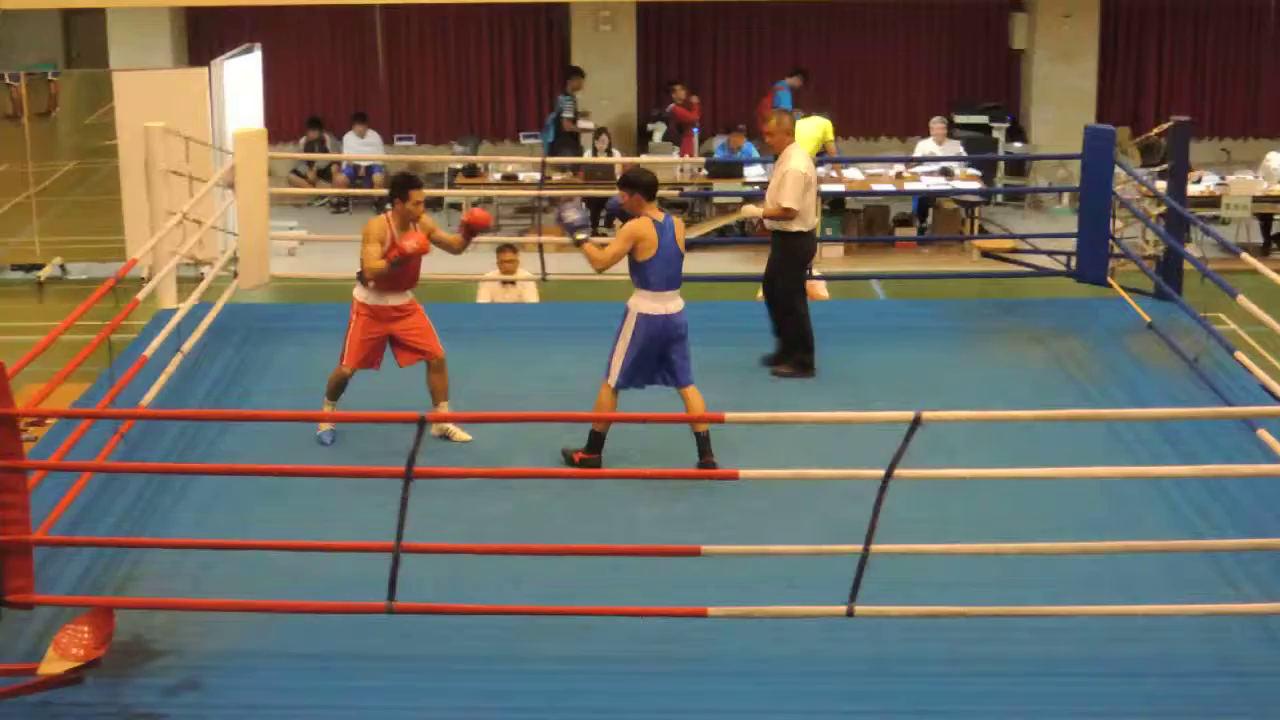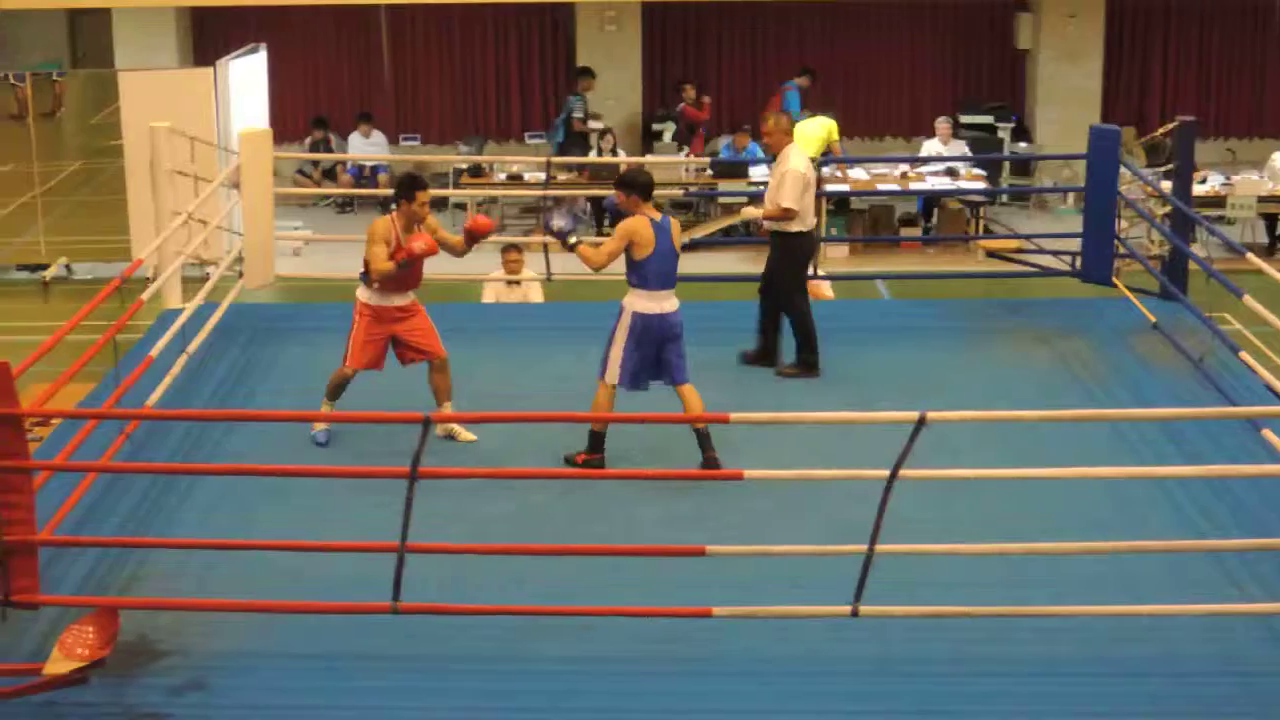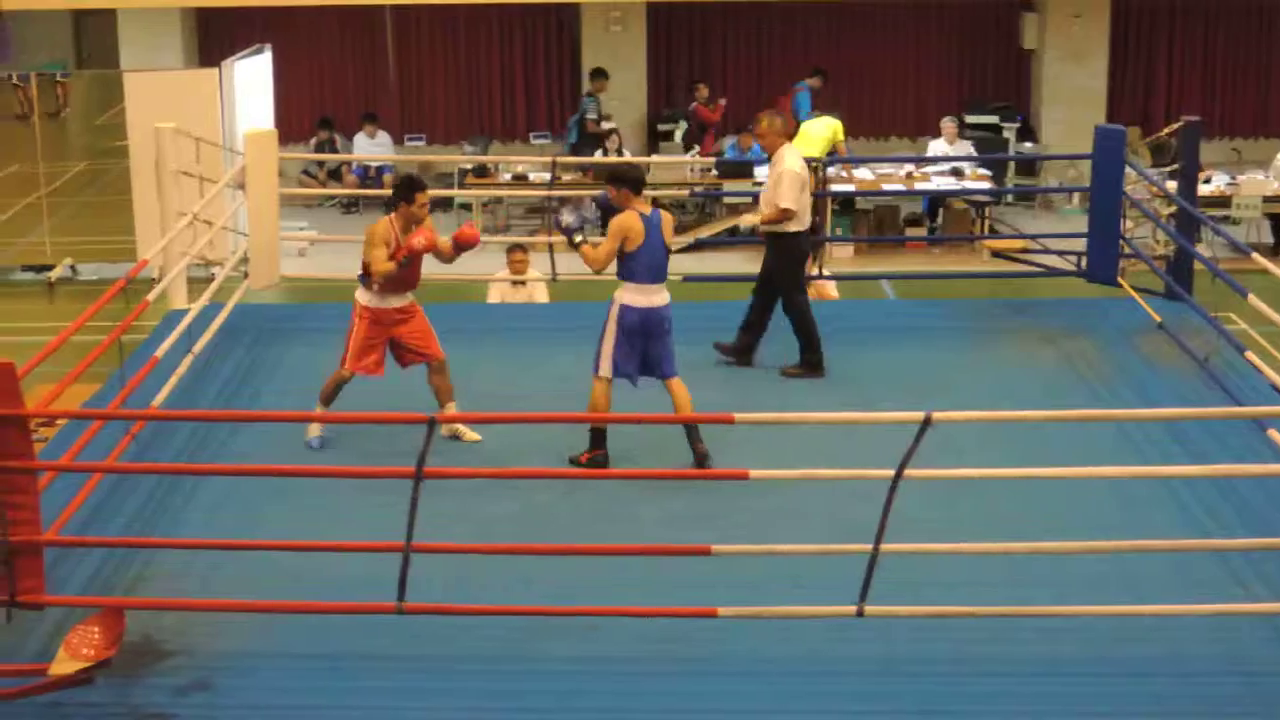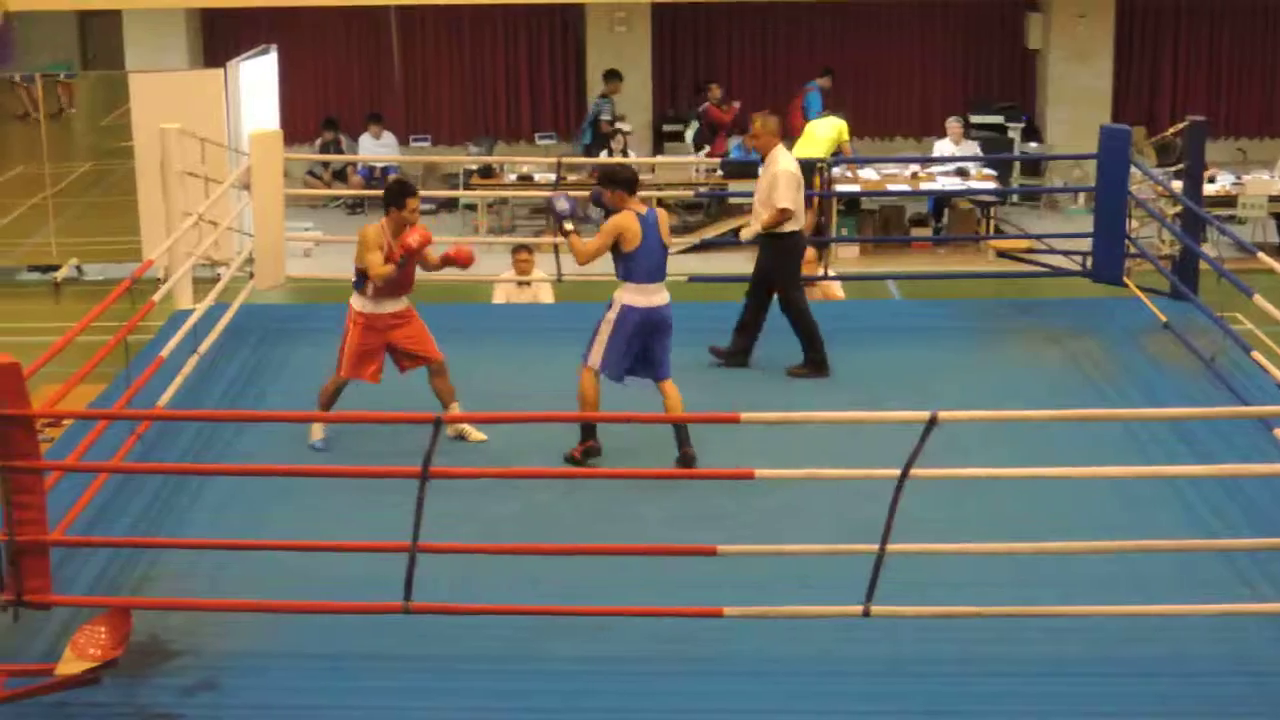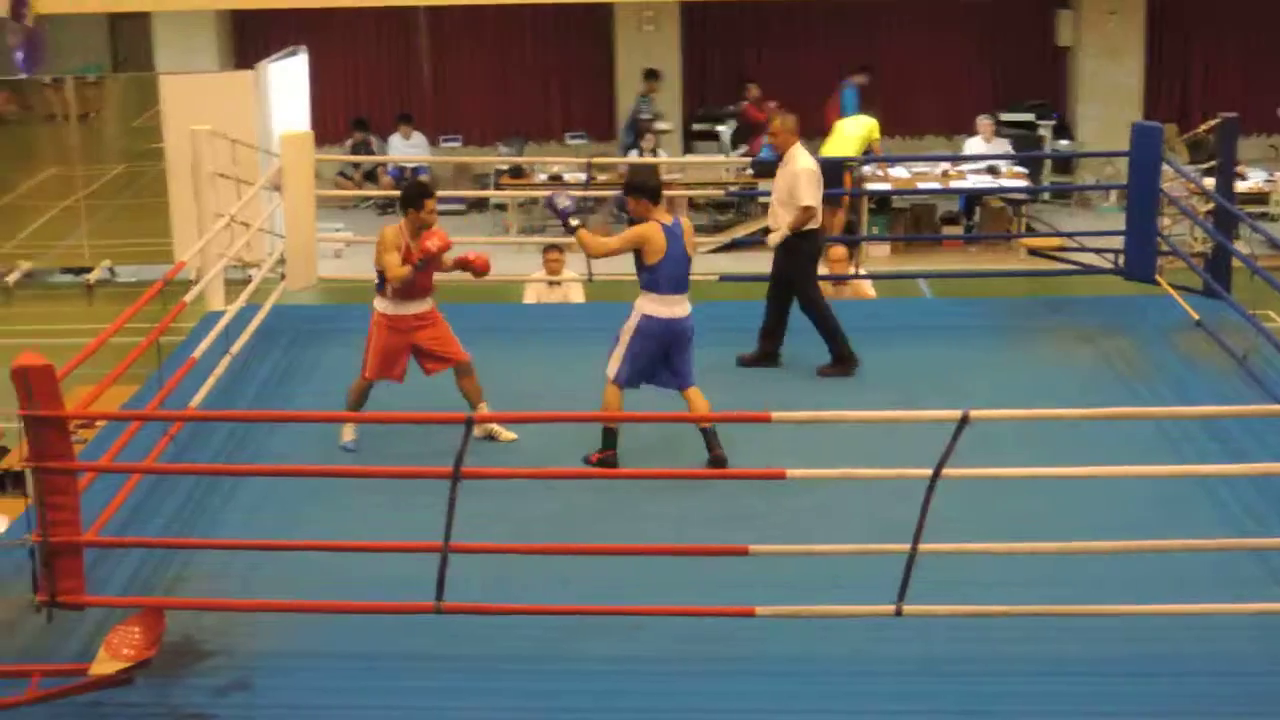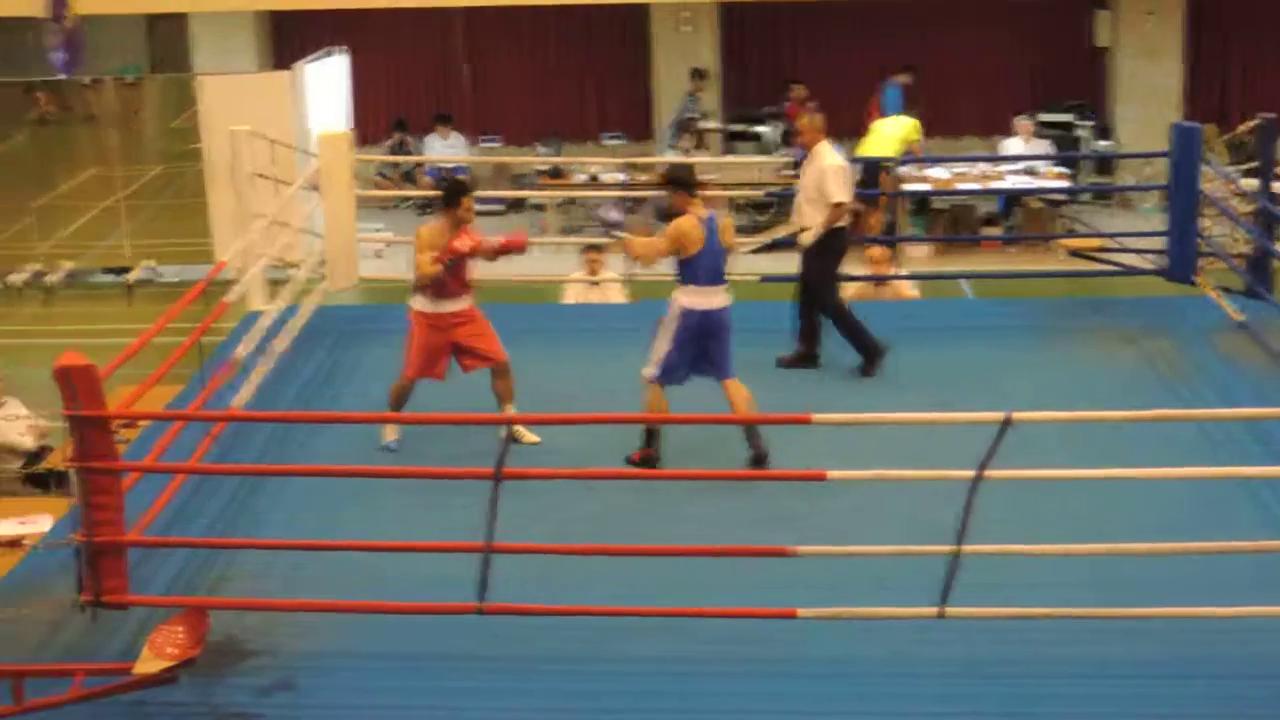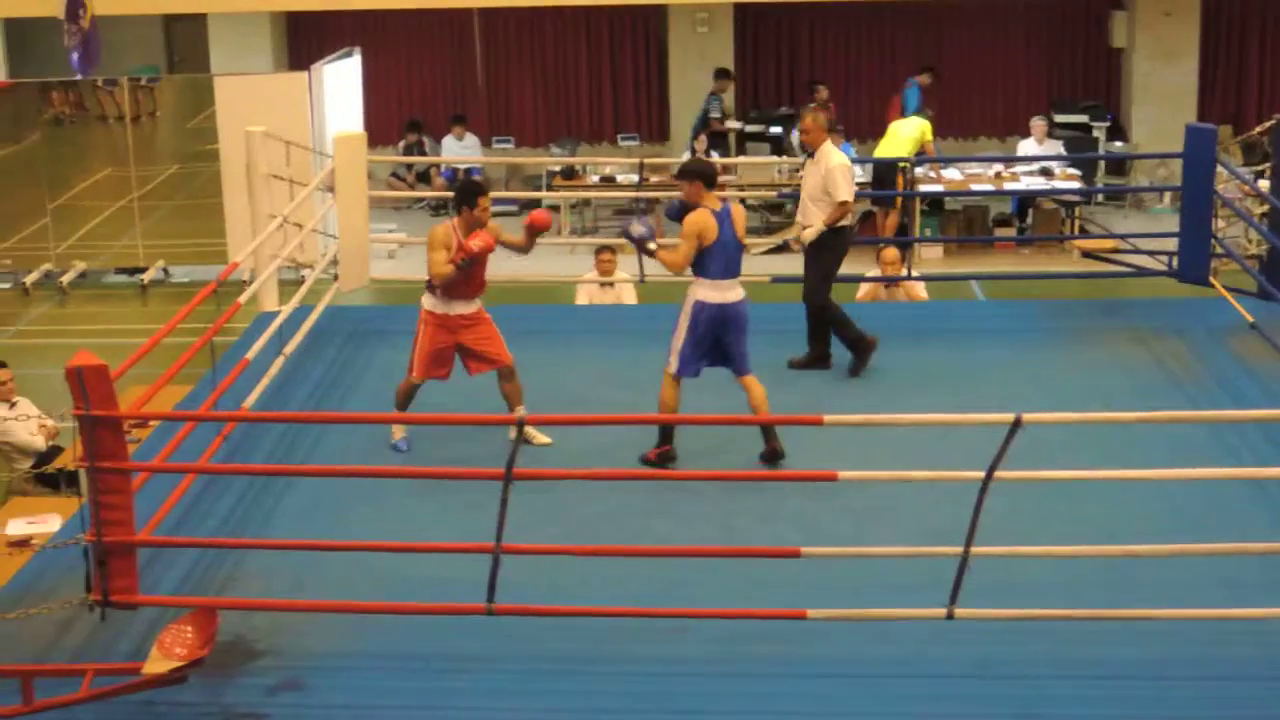
dt=0.1s
person 1, frame 1
left shoulder: (635, 228)
right shoulder: (678, 225)
left elbow: (601, 263)
left wrist: (579, 235)
left hip: (643, 313)
right hip: (674, 312)
left knee: (610, 384)
right knee: (686, 385)
left ankle: (591, 452)
right ankle: (706, 456)
person 1, frame 2
left shoulder: (631, 226)
right shoulder: (674, 225)
left elbow: (597, 262)
left wrist: (569, 239)
left hip: (639, 312)
right hip: (669, 312)
left knee: (607, 382)
right knee: (682, 383)
left ankle: (593, 453)
right ankle: (709, 454)
person 1, frame 3
left shoulder: (623, 222)
right shoulder: (666, 219)
left elbow: (597, 264)
left wrist: (575, 237)
left hip: (629, 307)
right hip: (660, 305)
left knee: (601, 377)
right knee: (671, 378)
left ankle: (596, 451)
right ankle: (697, 446)
person 1, frame 4
left shoulder: (618, 222)
right shoulder: (661, 216)
left elbow: (583, 256)
left wrist: (566, 224)
left hip: (629, 306)
right hip: (660, 305)
left knee: (590, 369)
right knee: (663, 379)
left ankle: (588, 441)
right ankle: (685, 448)
person 1, frame 5
left shoulder: (642, 233)
right shoulder: (685, 227)
left elbow: (597, 249)
left wrist: (571, 221)
left hip: (651, 316)
right hip: (681, 316)
left knee: (613, 382)
right knee: (687, 386)
left ankle: (608, 451)
right ankle: (715, 449)
person 1, frame 6
left shoulder: (680, 226)
right shoulder: (721, 220)
left elbow: (645, 256)
left wrist: (622, 233)
left hip: (689, 308)
right hip: (719, 306)
left knee: (655, 378)
right knee: (728, 379)
left ankle: (649, 450)
right ankle: (757, 446)
person 1, frame 7
left shoulder: (695, 219)
right shoulder: (738, 212)
left elbow: (679, 264)
left wrist: (649, 245)
left hip: (704, 302)
right hip: (735, 301)
left knee: (672, 375)
right knee: (746, 375)
left ankle: (665, 447)
right ankle: (773, 443)
person 2, frame 1
left shoulder: (423, 224)
right shoulder: (376, 227)
left elbow: (456, 247)
right elbow: (370, 271)
left wrist: (469, 230)
right wrist: (400, 255)
left hip: (404, 304)
right hip: (371, 305)
left knee: (437, 358)
right knee: (348, 368)
left ankle: (442, 421)
right ankle: (328, 413)
person 2, frame 2
left shoulder: (427, 224)
right shoulder: (381, 227)
left elbow: (458, 249)
right elbow: (377, 272)
left wrist: (472, 236)
right wrist: (407, 257)
left hip: (406, 304)
right hip: (373, 306)
left knee: (439, 358)
right knee: (349, 369)
left ankle: (447, 421)
right ankle: (325, 413)
person 2, frame 3
left shoulder: (423, 226)
right shoulder: (379, 230)
left elbow: (446, 255)
right elbow: (379, 274)
left wrist: (459, 244)
right wrist: (408, 255)
left hip: (404, 306)
right hip: (372, 308)
left knee: (437, 360)
right knee: (346, 372)
left ankle: (450, 422)
right ankle: (317, 420)
person 2, frame 4
left shoulder: (413, 230)
right shoulder: (371, 234)
left elbow: (427, 264)
right elbow: (379, 277)
left wrist: (449, 258)
right wrist: (405, 254)
left hip: (400, 310)
right hip: (367, 314)
left knee: (437, 362)
right knee: (344, 376)
left ankle: (455, 423)
right ankle: (319, 424)
person 2, frame 5
left shoulder: (429, 233)
right shoulder: (390, 236)
left elbow: (439, 265)
right elbow: (394, 280)
left wrist: (462, 263)
right wrist: (421, 259)
left hip: (424, 312)
right hip: (391, 316)
left knee: (462, 363)
right knee: (369, 377)
left ankle: (484, 423)
right ankle: (349, 426)
person 2, frame 6
left shoulder: (466, 231)
right shoulder: (427, 235)
left elbow: (484, 251)
right elbow: (421, 278)
left wrist: (503, 247)
right wrist: (451, 258)
left hip: (463, 310)
right hip: (430, 314)
left knee: (500, 362)
right knee: (410, 377)
left ankle: (511, 424)
right ankle: (391, 426)
person 2, frame 7
left shoulder: (487, 229)
right shoulder: (441, 234)
left elbow: (522, 247)
right elbow: (437, 277)
left wrist: (532, 230)
right wrist: (466, 258)
left hip: (472, 312)
right hip: (438, 315)
left knee: (506, 366)
right knee: (416, 377)
left ankle: (520, 425)
right ankle: (398, 425)
person 3, frame 1
left shoulder: (795, 166)
right shoulder: (790, 158)
left elbow: (788, 211)
left wrist: (757, 212)
right wrist: (764, 213)
left hip: (794, 241)
right hip: (787, 239)
left knee: (792, 300)
right knee: (772, 292)
left ankle: (802, 362)
right ankle: (787, 349)
person 3, frame 2
left shoulder: (794, 167)
right shoulder: (787, 159)
left elbow: (788, 211)
left wrist: (757, 214)
right wrist: (763, 214)
left hip: (794, 241)
right hip: (787, 239)
left knee: (793, 301)
right knee: (768, 292)
left ankle: (808, 362)
right ankle: (766, 350)
person 3, frame 3
left shoulder: (789, 167)
right shoulder: (780, 161)
left elbow: (785, 212)
left wrist: (755, 220)
right wrist: (759, 220)
left hip: (790, 242)
right hip: (780, 240)
left knee: (794, 302)
right knee: (764, 294)
left ankle: (812, 362)
right ankle: (744, 347)
person 3, frame 4
left shoulder: (783, 167)
right shoulder: (772, 162)
left elbow: (785, 212)
left wrist: (755, 228)
right wrist: (759, 229)
left hip: (784, 242)
right hip: (773, 241)
left knee: (792, 302)
right knee: (756, 295)
left ankle: (817, 362)
right ankle: (739, 350)
person 3, frame 5
left shoulder: (802, 166)
right shoulder: (787, 161)
left elbow: (808, 210)
left wrist: (783, 233)
left hip: (801, 240)
right hip: (788, 240)
left knee: (810, 300)
right knee: (777, 295)
left ankle: (843, 358)
right ankle: (768, 351)
person 3, frame 6
left shoulder: (831, 164)
right shoulder: (812, 160)
left elbow: (840, 207)
left wrist: (816, 231)
right wrist: (808, 231)
left hip: (828, 239)
right hip: (815, 238)
left knee: (826, 300)
right knee: (807, 296)
left ankle: (870, 349)
right ankle: (807, 352)
person 3, frame 7
left shoulder: (834, 162)
right shoulder: (814, 160)
left elbow: (843, 204)
left wrist: (816, 229)
right wrist: (802, 228)
left hip: (830, 237)
right hip: (817, 237)
left knee: (816, 296)
right knee: (812, 296)
left ankle: (862, 342)
right ankle: (817, 353)
